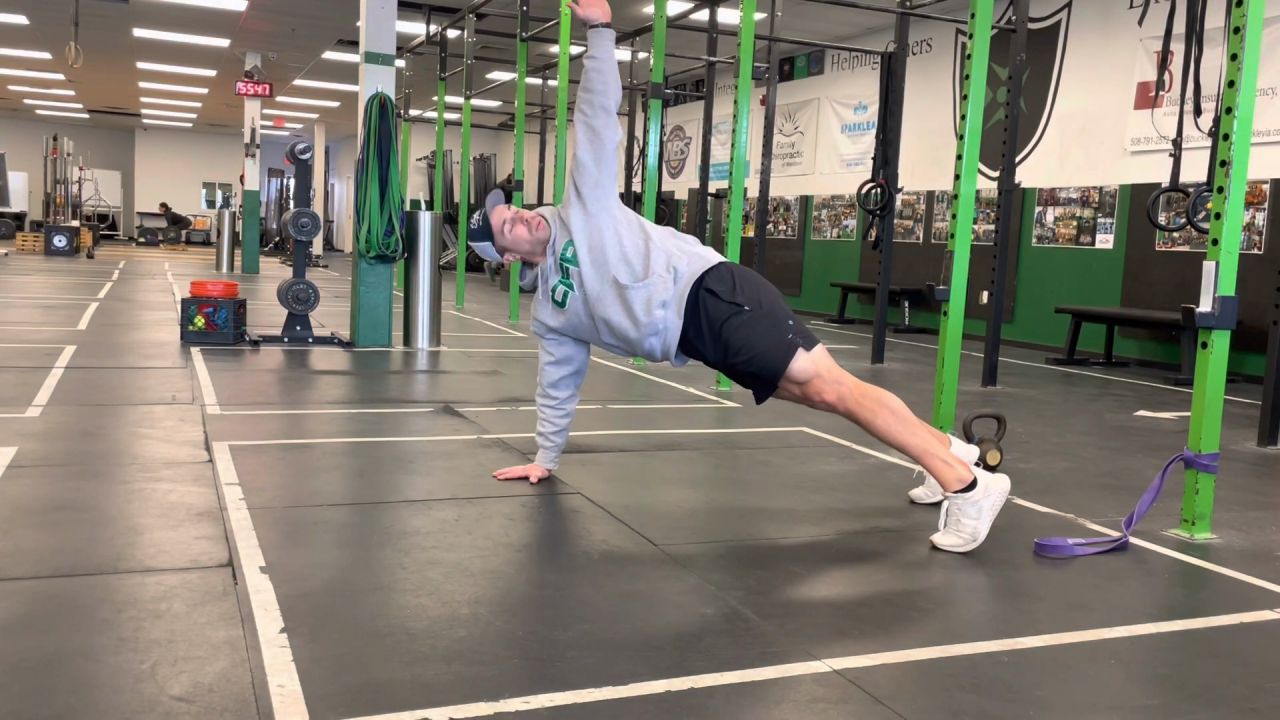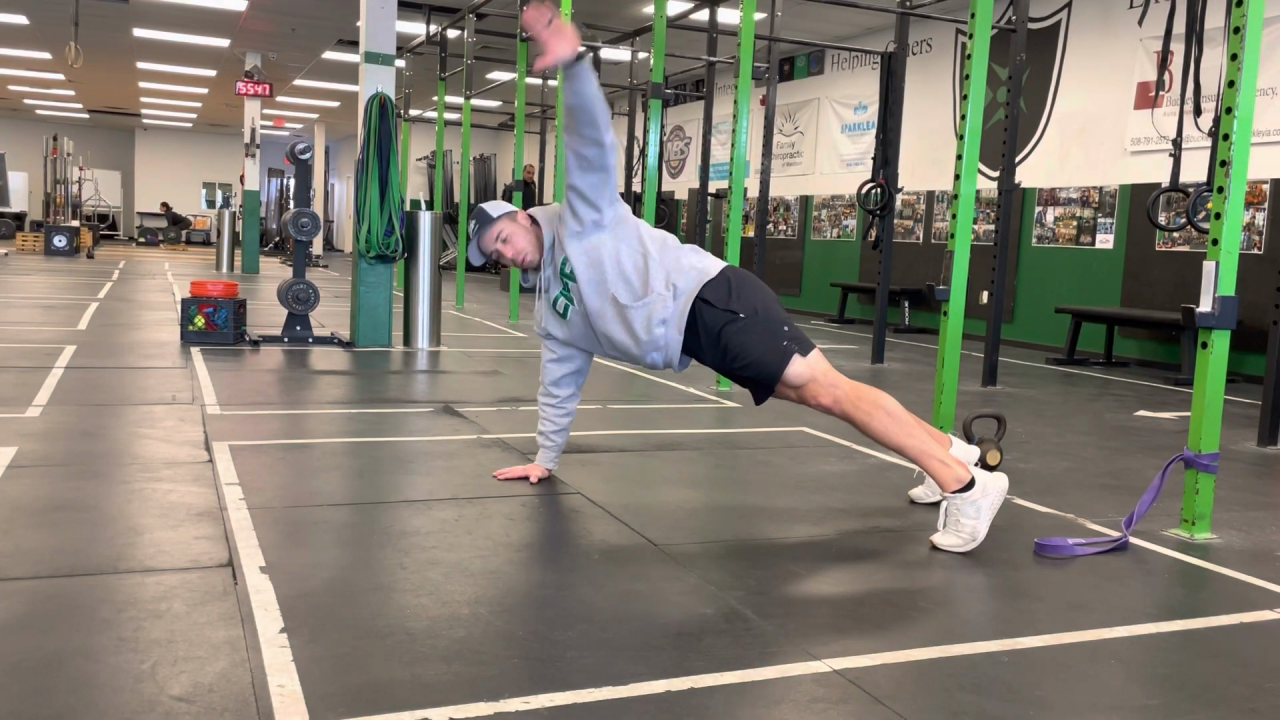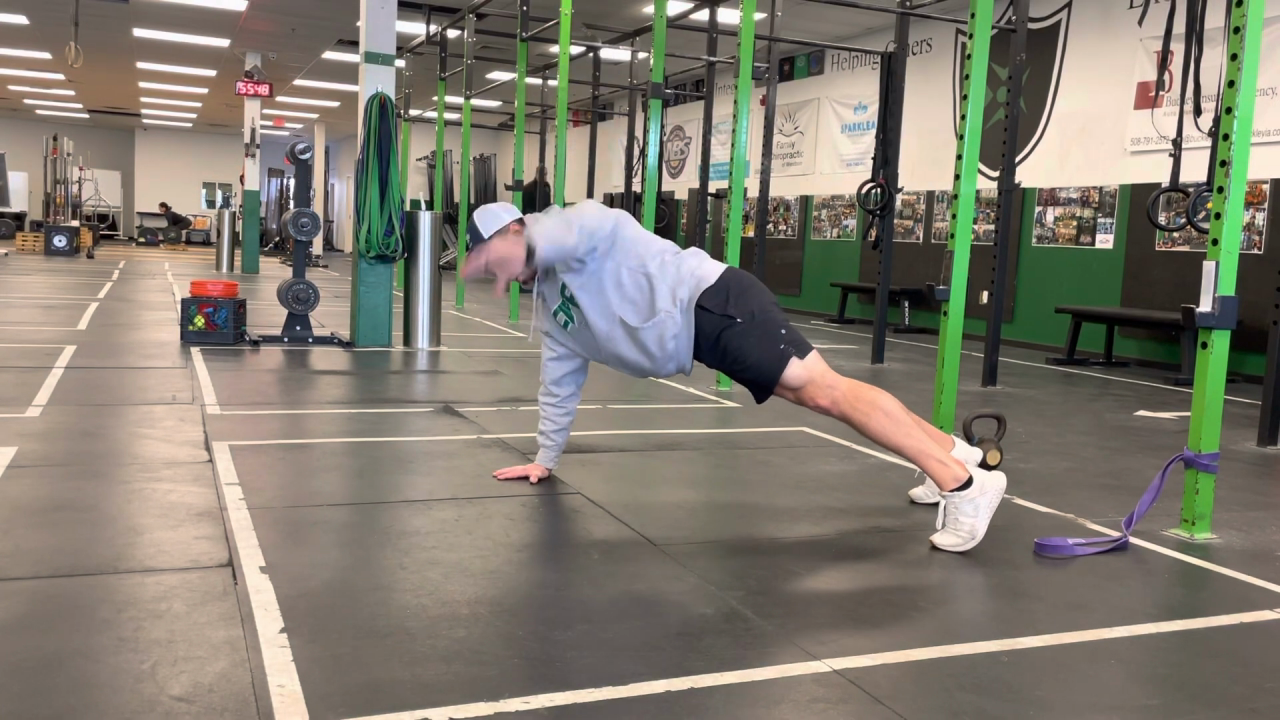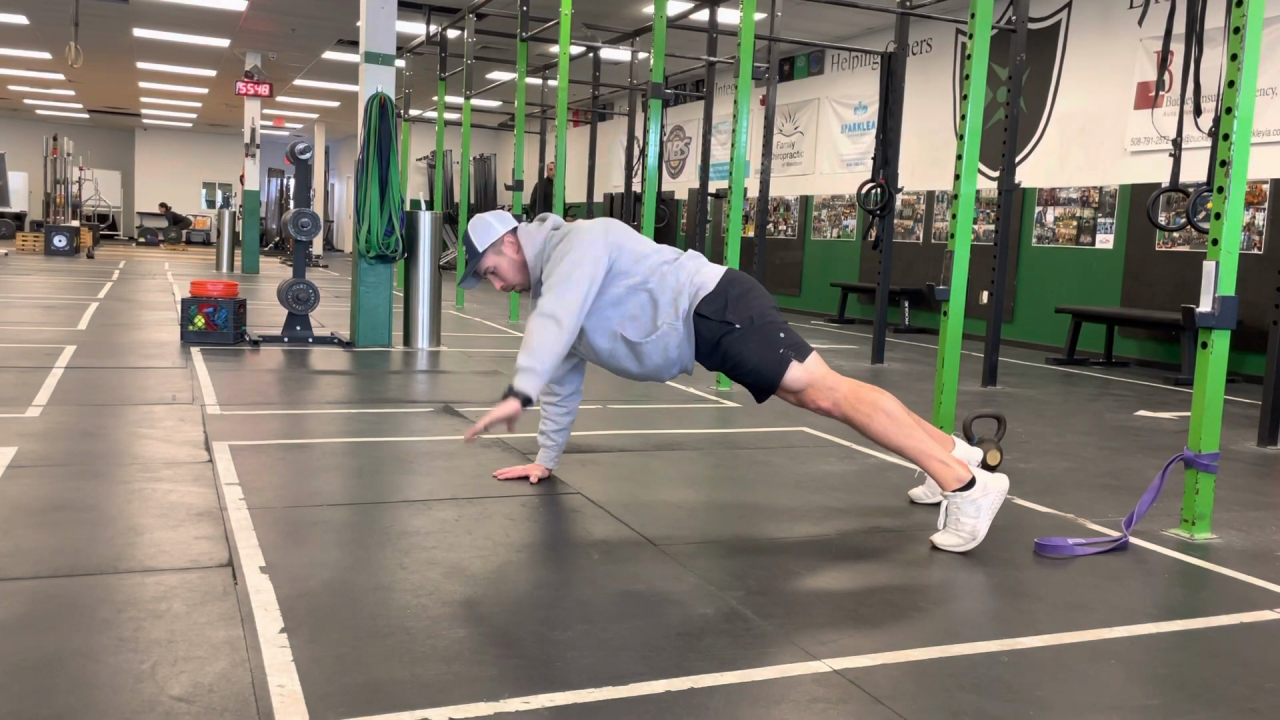
dt=0.2s
person 1, frame 1
left shoulder: (583, 207)
right shoulder: (546, 310)
left elbow: (597, 119)
right elbow: (558, 384)
right wrist: (545, 458)
left hip: (712, 293)
right hip: (697, 337)
left knee: (830, 386)
right knee: (815, 396)
left ankle: (969, 484)
right ankle: (949, 454)
person 1, frame 2
left shoulder: (581, 210)
right shoulder: (551, 298)
left elbow: (591, 143)
right elbow: (563, 371)
left wrist: (572, 64)
right wrist: (544, 455)
left hip: (716, 299)
right hip: (709, 335)
left knee: (828, 390)
right knee: (817, 398)
left ankle: (967, 478)
right ankle: (943, 460)
person 1, frame 3
left shoulder: (569, 225)
right shoulder: (550, 301)
left elbow: (576, 229)
right elbow: (561, 380)
left wrist: (520, 249)
right wrist: (545, 457)
left hip: (713, 301)
right hip: (699, 337)
left knee: (824, 388)
right knee: (811, 395)
left ankle: (965, 481)
right ankle: (949, 450)
person 1, frame 4
left shoulder: (576, 245)
right shoulder: (547, 291)
left elbow: (556, 325)
right elbow: (564, 374)
left wrist: (519, 394)
right wrist: (547, 455)
left hip: (715, 305)
right hip: (699, 333)
left knee: (825, 390)
right knee: (815, 395)
left ankle: (968, 483)
right ankle: (950, 449)
